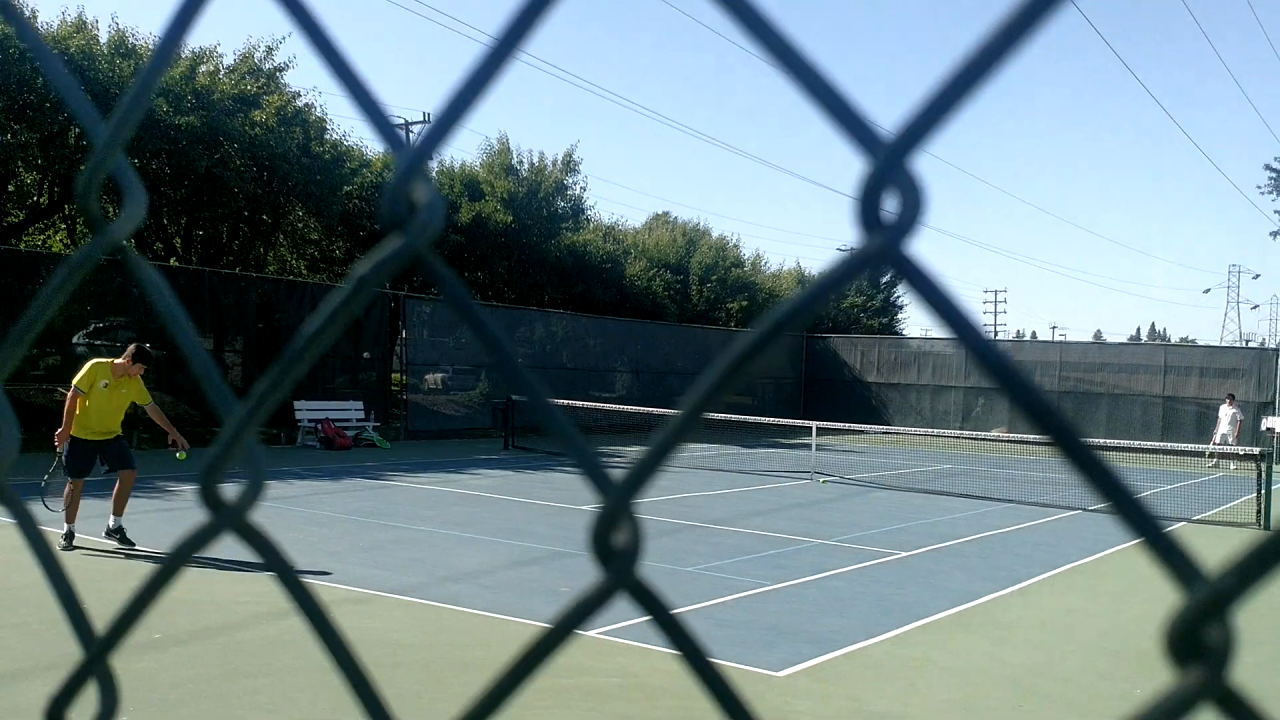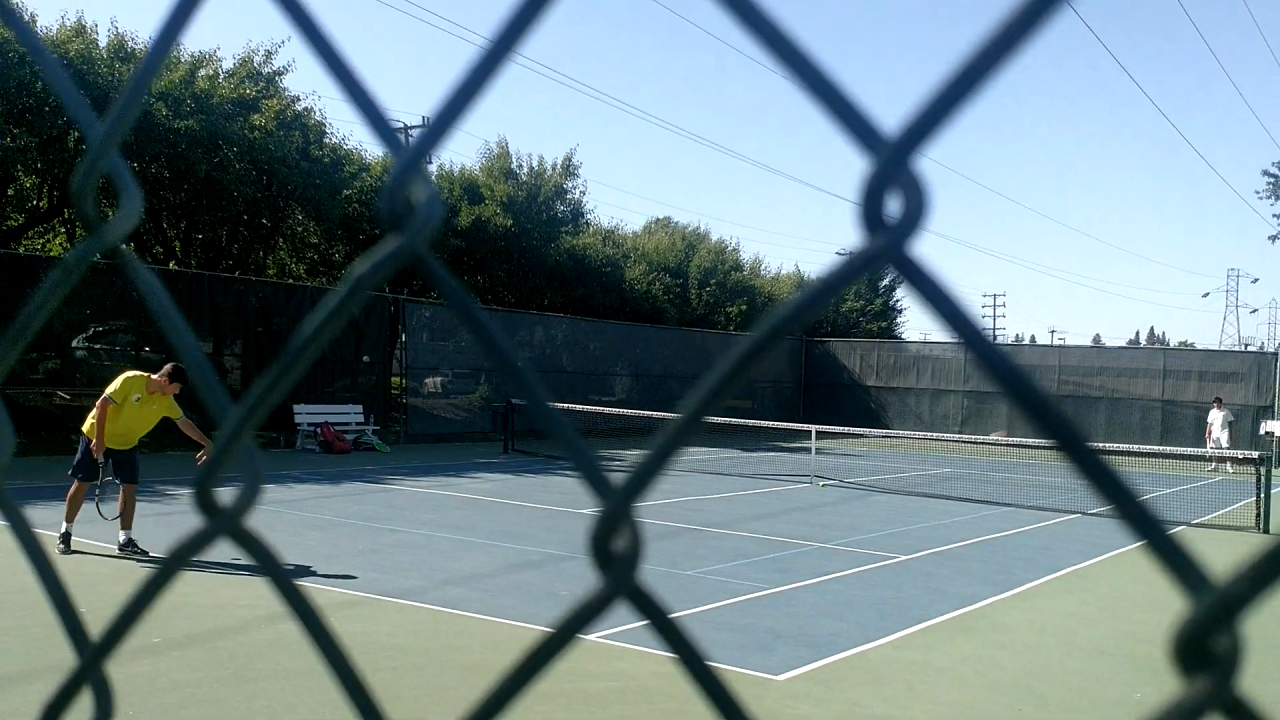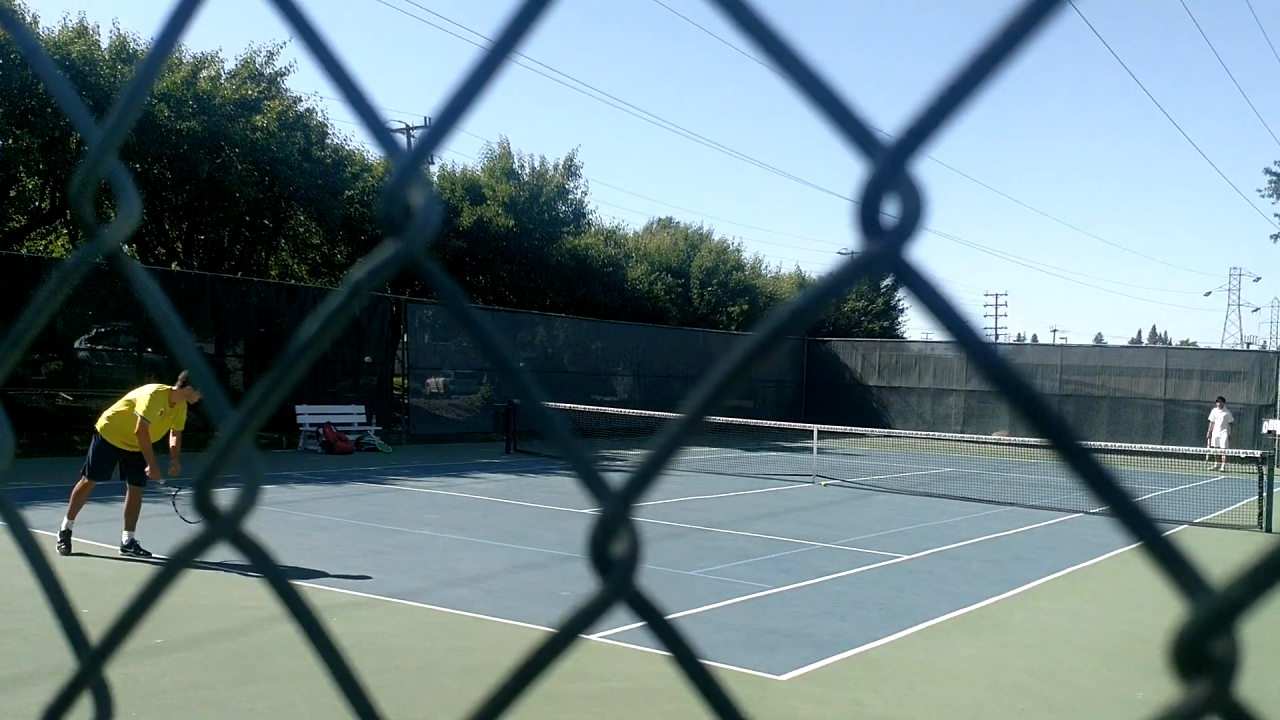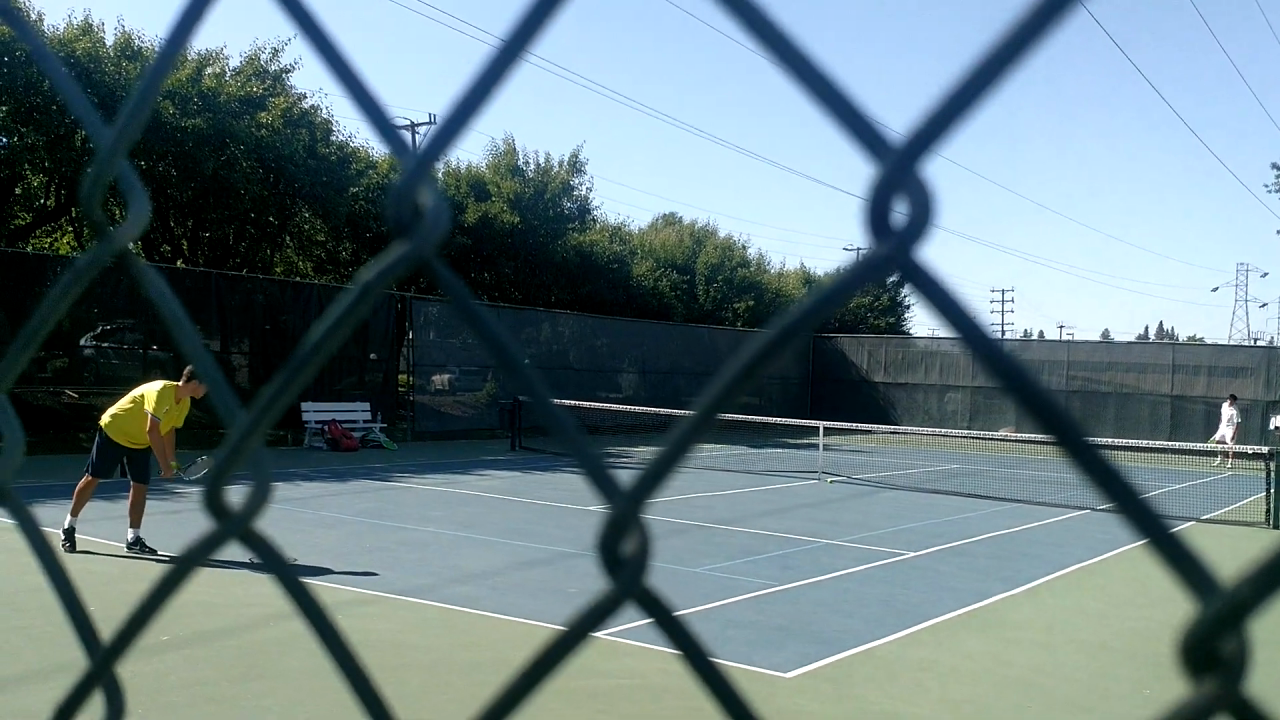
dt=0.4s
person 1, frame 1
left shoulder: (134, 382)
right shoulder: (95, 367)
left elbow: (151, 408)
right elbow: (73, 396)
left wrist: (173, 432)
right wrist: (65, 429)
left hip: (111, 435)
right hip: (80, 434)
left knee: (128, 474)
right knee: (75, 482)
left ankle: (115, 526)
right ankle: (68, 531)
person 1, frame 2
left shoulder: (165, 400)
right shoulder: (130, 380)
left elbow: (183, 422)
right elbow: (102, 404)
left wrist: (207, 443)
right wrist: (99, 439)
left hip: (127, 445)
right hip: (97, 438)
left knee: (130, 488)
right knee: (81, 484)
left ankle: (125, 540)
right ankle: (65, 533)
person 1, frame 3
left shoulder: (181, 407)
right shoulder: (154, 395)
left elbow: (175, 434)
right elbow: (141, 431)
left wrist: (174, 459)
right wrist: (152, 465)
left hip: (137, 445)
right hip: (109, 435)
left knee: (136, 489)
right knee: (88, 481)
left ankle: (128, 541)
right ankle: (66, 529)
person 1, frame 4
left shoulder: (184, 402)
right shoulder: (160, 391)
left elbow: (169, 429)
right elbow: (152, 431)
left wrist: (171, 461)
right wrist: (164, 464)
left hip: (141, 443)
right hip: (113, 432)
left knee: (140, 486)
right knee: (92, 479)
left ankle: (133, 539)
right ankle: (69, 527)
